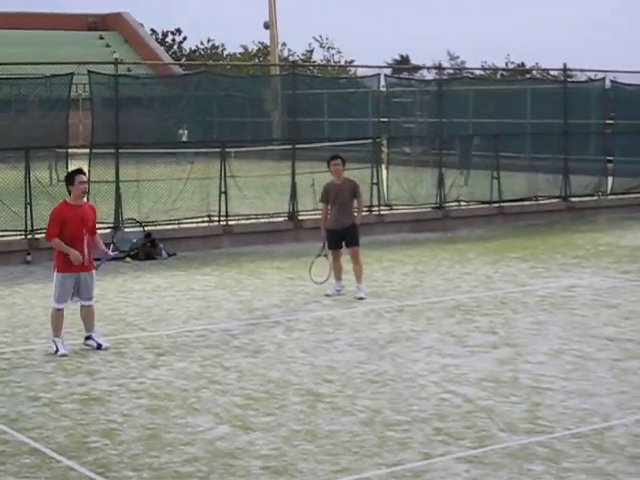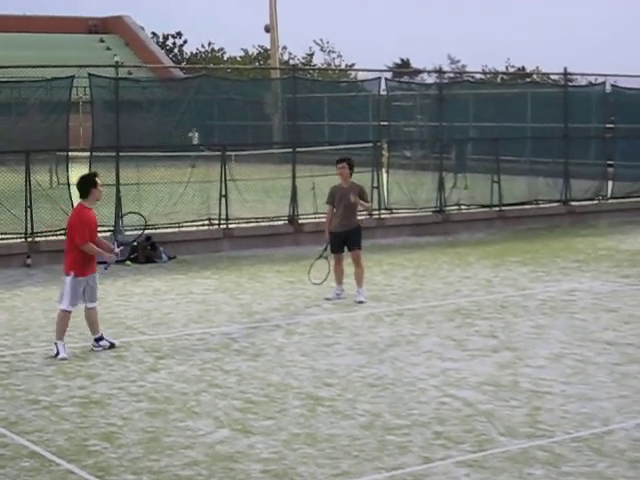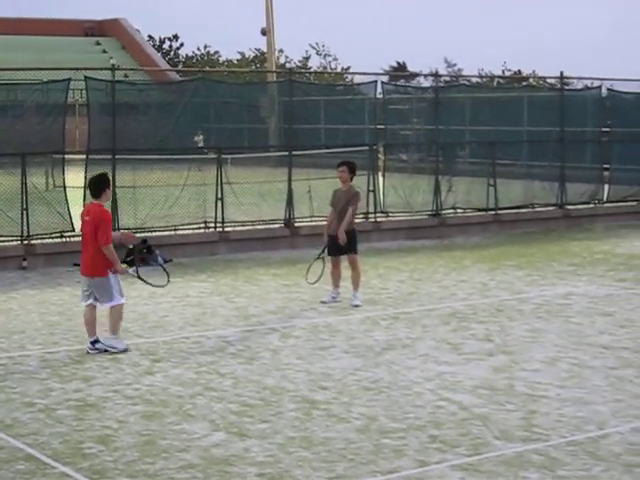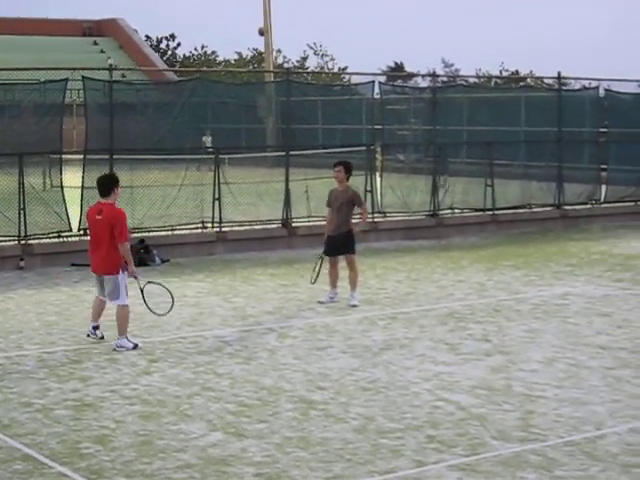
dt=0.4s
person 1, frame 1
left shoulder: (91, 209)
right shoulder: (60, 211)
right elbow: (51, 238)
left wrist: (102, 249)
right wrist: (70, 251)
left hip: (87, 266)
right hip: (65, 267)
left knee: (88, 302)
right knee: (59, 305)
left ankle: (90, 336)
right ankle: (57, 341)
person 1, frame 2
left shoulder: (90, 211)
right shoulder: (80, 214)
right elbow: (84, 244)
left wrist: (110, 247)
right wrist: (104, 255)
left hip: (89, 268)
right hip: (76, 269)
left knee: (91, 305)
right knee: (67, 307)
left ankle: (98, 339)
right ankle: (59, 343)
person 1, frame 3
left shoulder: (86, 211)
right shoulder: (104, 213)
right elbow: (105, 245)
left wrist: (119, 236)
right wrist: (117, 264)
left hip: (87, 267)
right hip: (102, 268)
left knee: (90, 304)
right knee: (117, 302)
left ankle: (93, 341)
right ankle: (113, 340)
person 1, frame 4
left shoulder: (91, 211)
right shoulder: (118, 213)
right elbow: (122, 243)
right wrist: (130, 264)
left hip: (96, 263)
right hip: (113, 265)
left knee: (101, 295)
right knee: (122, 302)
left ankle: (94, 327)
right ankle: (122, 340)
person 2, frame 1
left shoulder: (352, 184)
right shoulder: (327, 187)
left elbow: (360, 202)
right elbow: (325, 208)
left wrist: (358, 218)
right wrist: (323, 227)
left hip: (350, 225)
right hip: (333, 227)
left knee: (355, 255)
right knee: (335, 256)
left ankle: (360, 287)
right ankle: (339, 286)
person 2, frame 2
left shoulder: (358, 188)
right shoulder: (334, 190)
left elbow: (369, 205)
right elbow: (330, 211)
left wrist: (359, 203)
right wrist: (327, 230)
left hip: (353, 228)
right hip: (336, 230)
left knee: (357, 259)
right knee: (337, 260)
left ankle: (360, 291)
right ankle: (339, 290)
person 2, frame 3
left shoulder: (354, 193)
right shoulder: (336, 192)
left elbow: (350, 213)
left wrist: (342, 230)
right wrist: (326, 231)
left hip: (348, 233)
right hip: (334, 233)
left knee: (353, 262)
right knee: (335, 263)
left ankle: (356, 295)
right ankle: (335, 293)
person 2, frame 4
left shoulder: (352, 193)
right shoulder: (332, 192)
left elbow: (365, 211)
right wrist: (326, 232)
left hip: (346, 233)
right hip: (332, 234)
left knee: (351, 263)
right knee: (332, 263)
left ankle: (353, 295)
right ankle: (333, 293)
